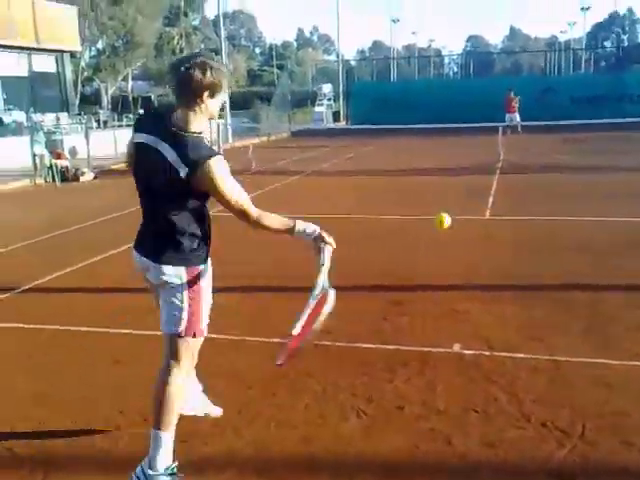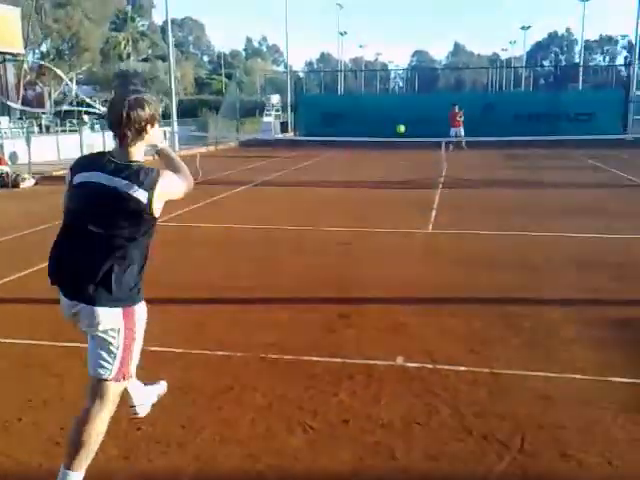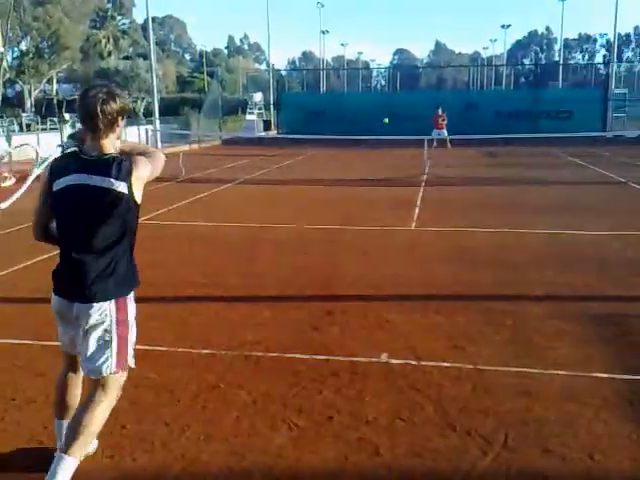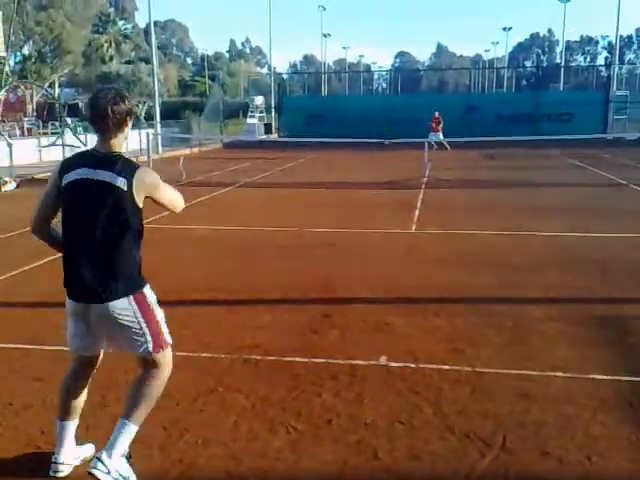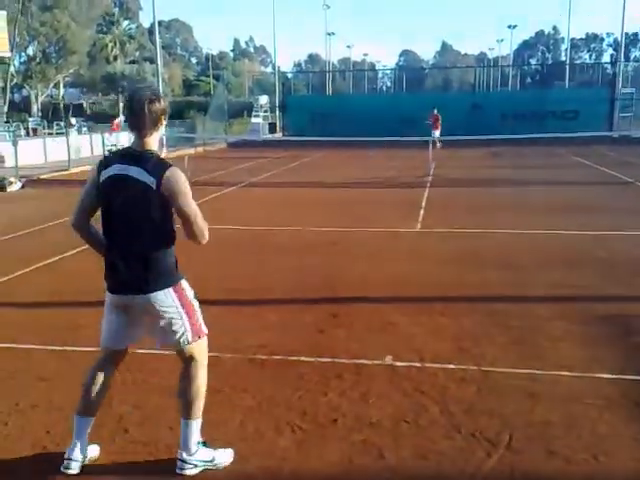
dt=0.2s
person 1, frame 1
left shoulder: (146, 125)
right shoulder: (205, 161)
left elbow: (135, 165)
right elbow: (252, 215)
right wrist: (303, 229)
left hip: (150, 252)
right hip: (180, 263)
left knee: (191, 331)
right knee: (180, 356)
left ankle: (190, 394)
person 1, frame 2
left shoulder: (83, 169)
right shoulder: (156, 183)
left elbow: (73, 222)
right elbow: (186, 179)
right wrist: (160, 146)
left hip: (70, 291)
right hip: (113, 298)
left knee: (112, 354)
right knee: (104, 394)
left ankle: (140, 394)
person 1, frame 3
left shoulder: (57, 170)
right shoulder: (132, 171)
left elbow: (41, 232)
right elbow: (157, 157)
right wrist: (114, 144)
left hip: (66, 291)
right hip: (108, 296)
left knee: (75, 363)
right knee: (107, 386)
left ankle: (67, 442)
person 1, frame 4
left shoulder: (68, 168)
right shoulder: (136, 175)
left elbow: (39, 227)
right elbow: (178, 204)
left hip: (79, 291)
right hip: (122, 292)
left knee: (83, 365)
right knee: (160, 365)
person 1, frame 5
left shoulder: (106, 166)
right shoulder: (167, 175)
left elbow: (79, 222)
right elbow: (200, 236)
right wrist: (182, 207)
left hip: (119, 285)
right hip: (160, 286)
left knee: (109, 359)
right knee: (195, 357)
